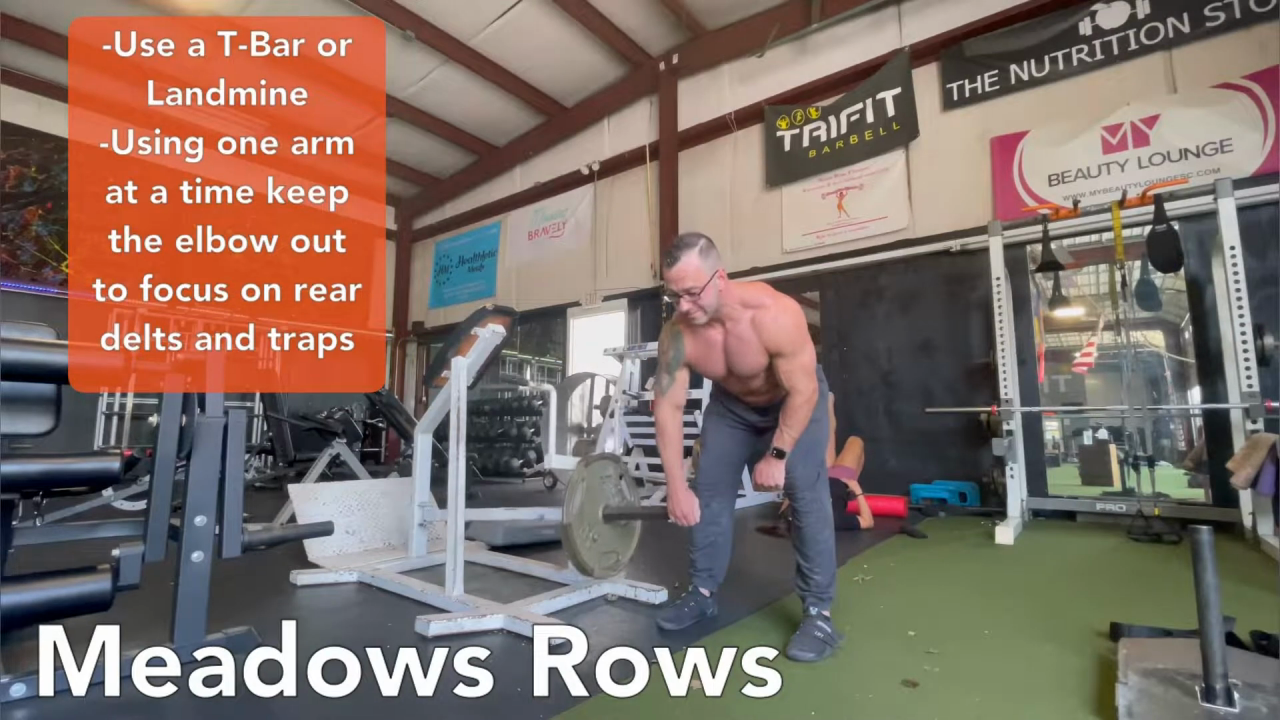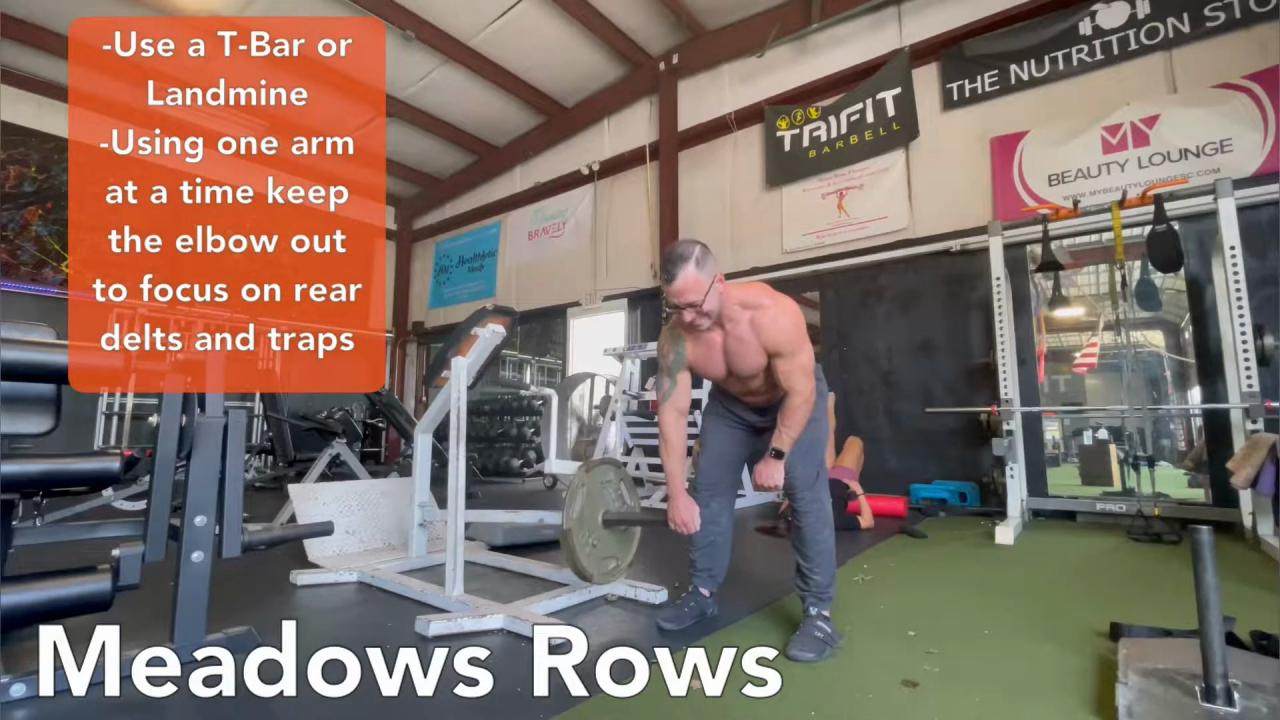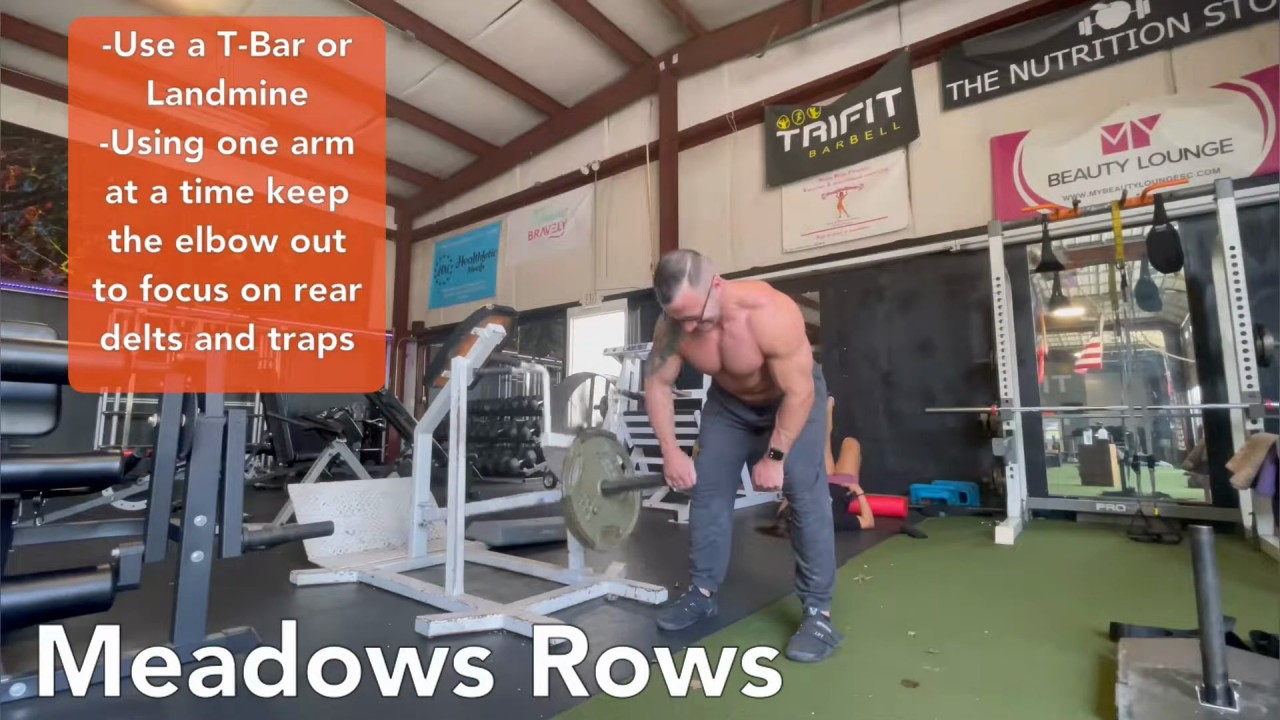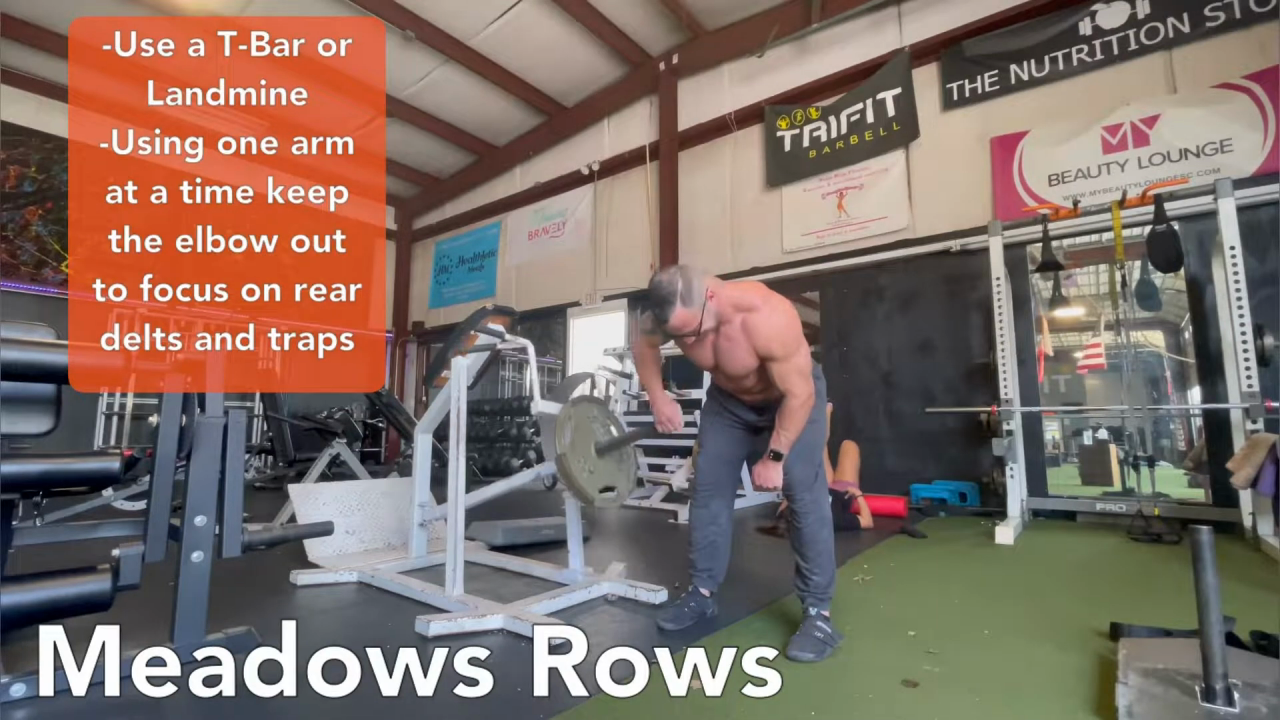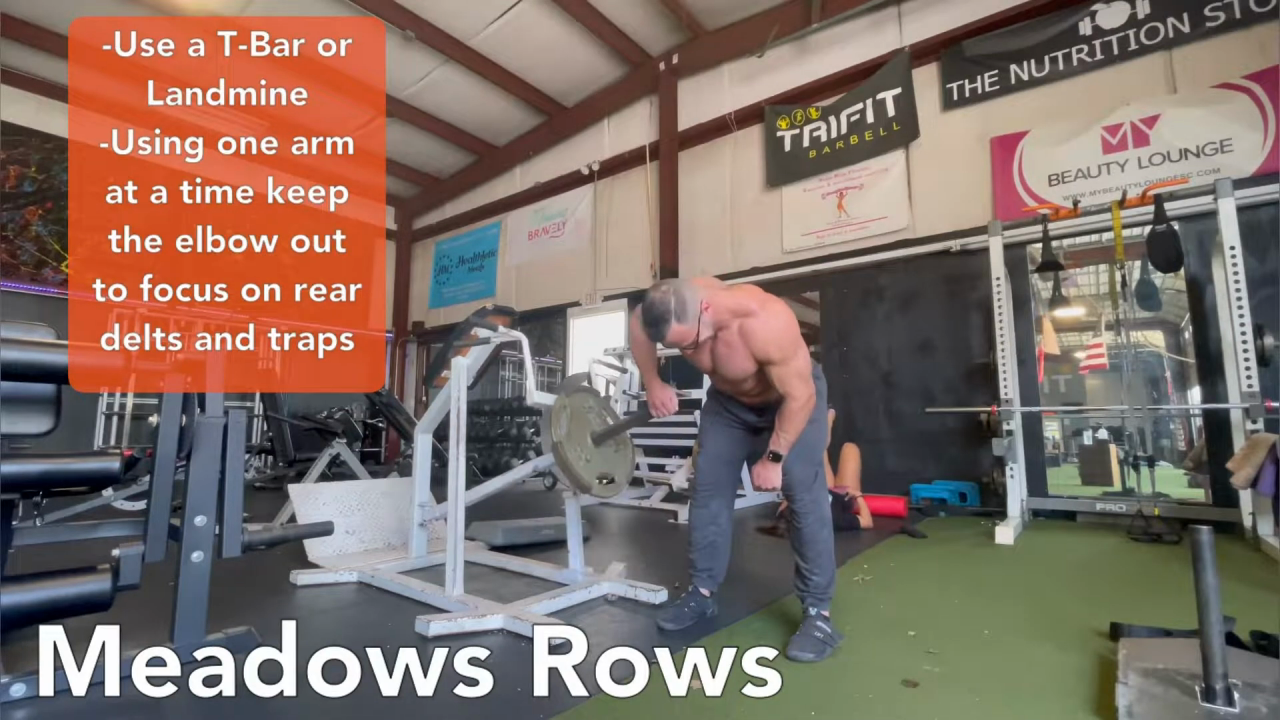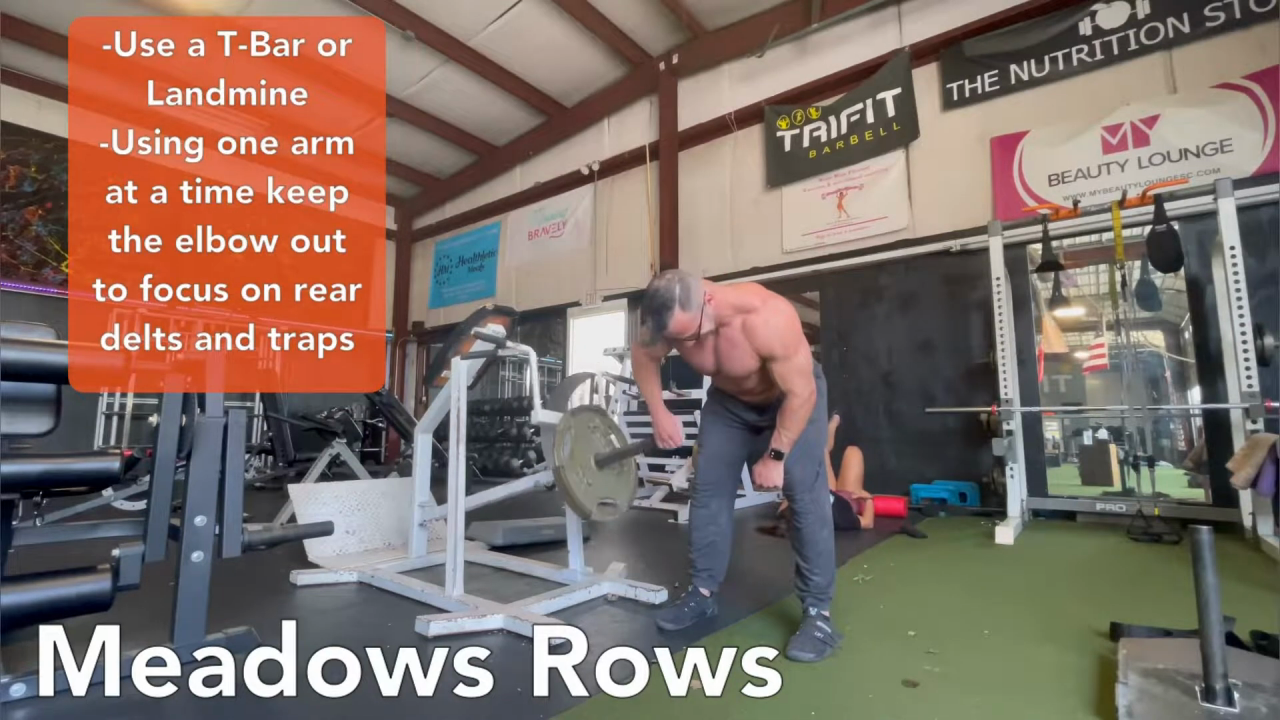
dt=0.2s
person 1, frame 1
left shoulder: (774, 314)
right shoulder: (676, 334)
left elbow: (803, 391)
right elbow: (669, 408)
left wrist: (777, 456)
right wrist: (676, 487)
left hip: (795, 398)
right hip: (731, 403)
left knee: (806, 494)
right knee: (707, 491)
left ankle: (818, 612)
right ankle: (703, 593)
person 1, frame 2
left shoulder: (773, 314)
right shoulder: (676, 336)
left elbow: (801, 392)
right elbow: (672, 413)
left wrist: (776, 455)
right wrist: (677, 494)
left hip: (794, 397)
right hip: (730, 403)
left knee: (805, 494)
right knee: (707, 490)
left ankle: (819, 612)
right ankle: (702, 593)
person 1, frame 3
left shoulder: (771, 314)
right shoulder: (675, 324)
left elbow: (799, 392)
right elbow: (656, 384)
left wrist: (775, 455)
right wrist: (671, 452)
left hip: (793, 398)
right hip: (729, 402)
left knee: (805, 492)
right knee: (707, 488)
left ankle: (818, 612)
right ankle: (702, 592)
person 1, frame 4
left shoulder: (767, 316)
right shoulder: (677, 314)
left elbow: (799, 394)
right elbow: (642, 339)
left wrist: (775, 457)
right wrist: (656, 393)
left hip: (793, 396)
right hip: (728, 400)
left knee: (804, 492)
right knee: (708, 489)
left ankle: (818, 612)
right ankle: (702, 593)
person 1, frame 5
left shoulder: (764, 320)
right shoulder: (674, 315)
left elbow: (800, 396)
right elbow: (637, 324)
left wrist: (774, 457)
right wrist: (653, 383)
left hip: (794, 396)
right hip: (728, 400)
left knee: (803, 493)
right knee: (708, 488)
left ankle: (818, 612)
right ankle: (702, 592)
person 1, frame 6
left shoulder: (766, 317)
right shoulder: (673, 321)
left elbow: (801, 393)
right elbow: (641, 354)
left wrist: (776, 456)
right wrist: (660, 415)
left hip: (794, 396)
right hip: (728, 401)
left knee: (805, 493)
right knee: (708, 489)
left ankle: (818, 612)
right ankle: (703, 593)
